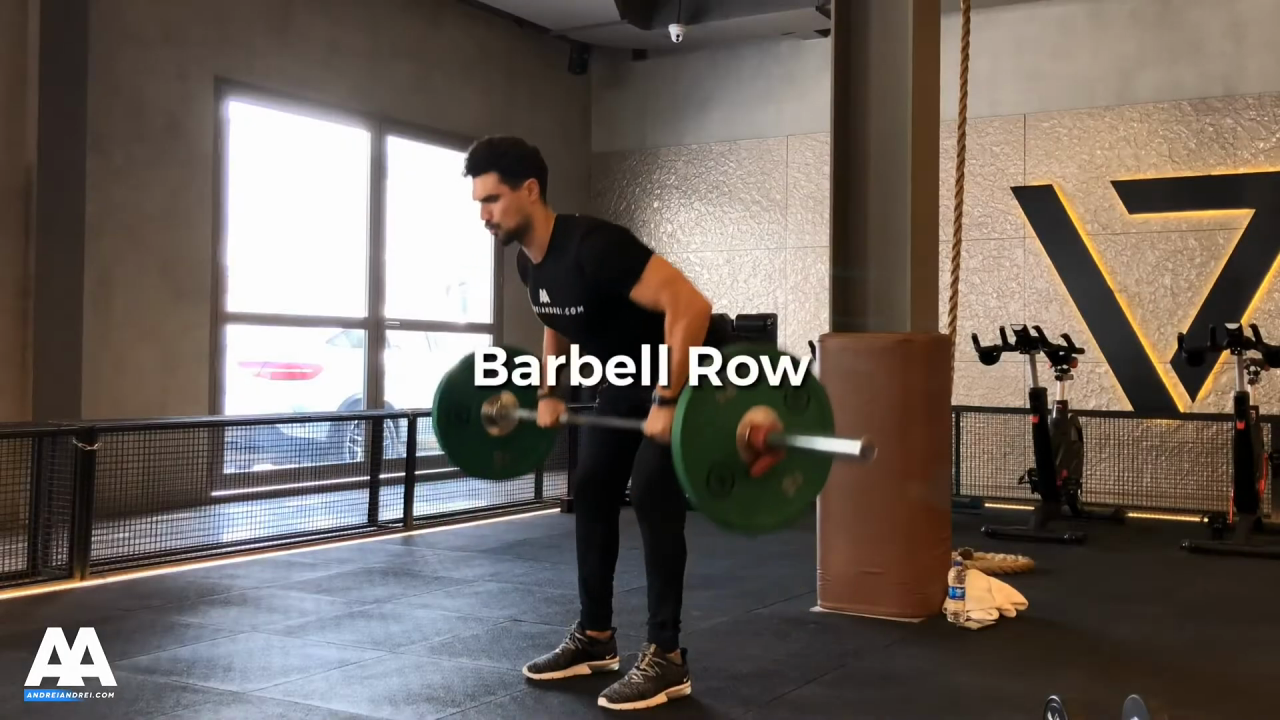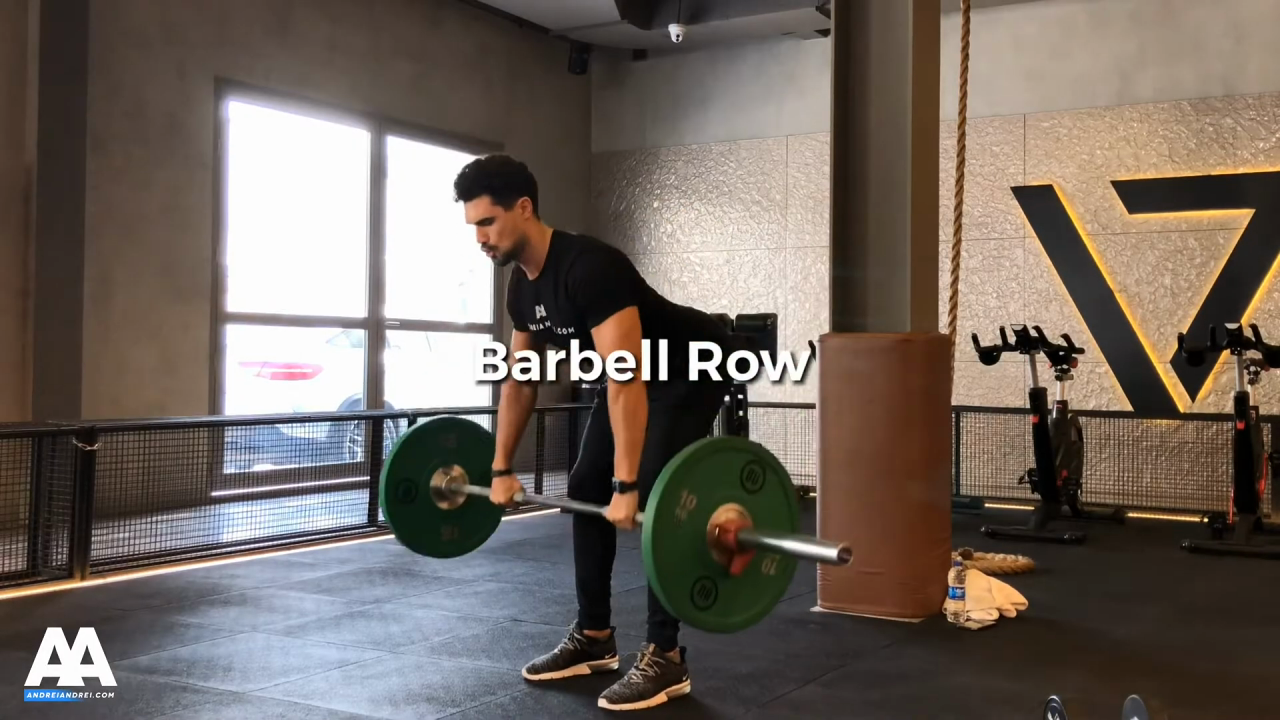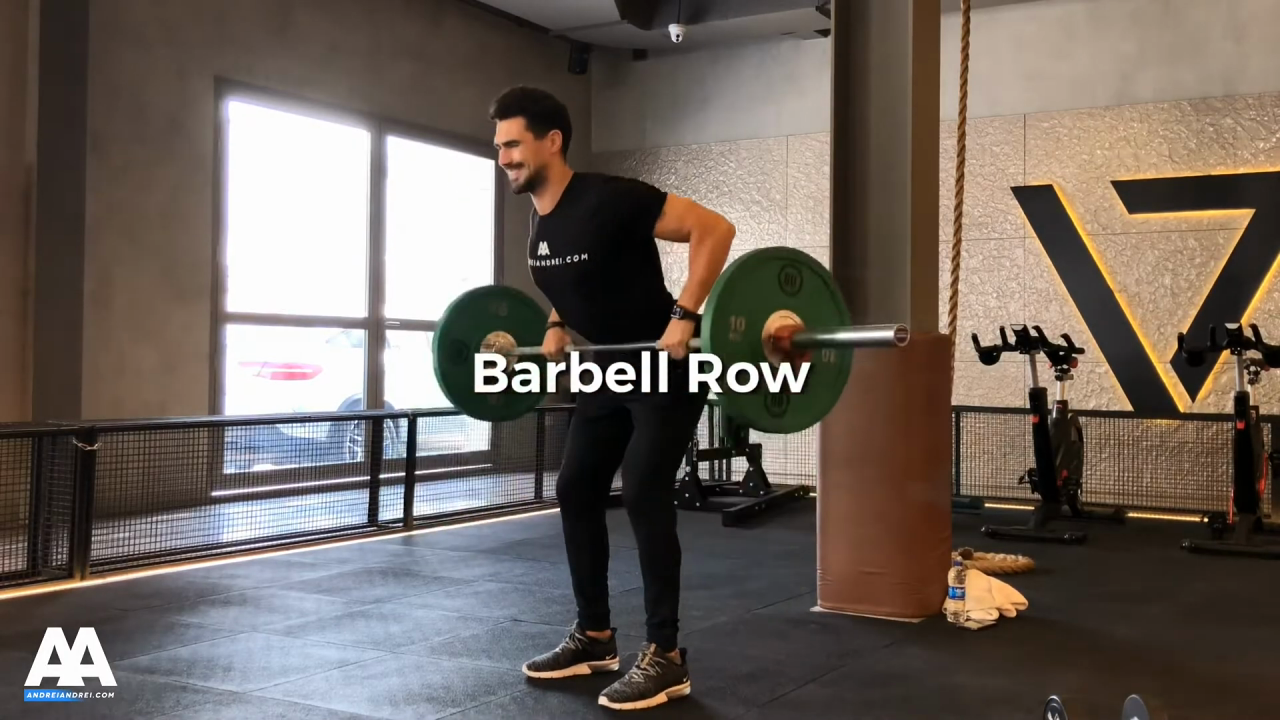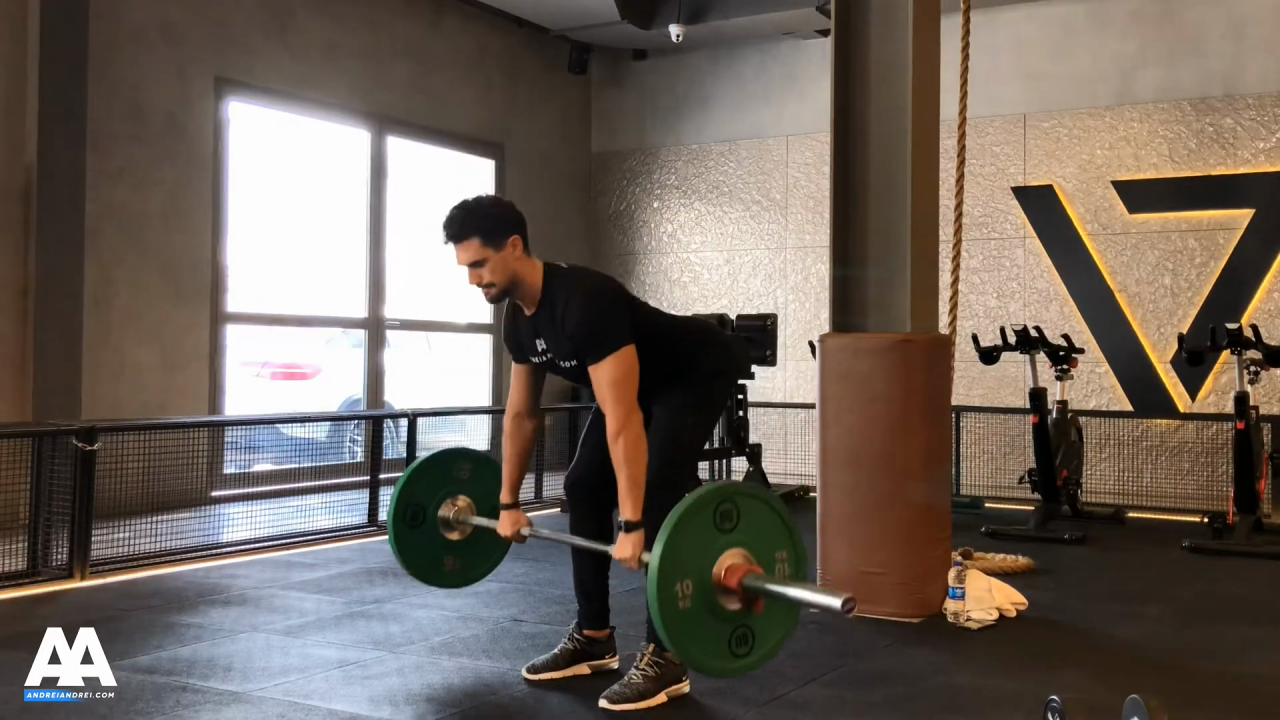
dt=1s
person 1, frame 1
left shoulder: (594, 247)
right shoulder: (528, 264)
left elbow: (689, 307)
left wrist: (668, 403)
right wrist: (550, 395)
left hip: (690, 362)
right hip: (630, 368)
left knee: (653, 493)
right knee: (590, 489)
left ankle: (666, 659)
right ankle: (595, 637)
person 1, frame 2
left shoulder: (590, 268)
right shoulder: (522, 288)
left elbow: (627, 379)
right elbow: (519, 378)
left wrist: (627, 489)
right wrist: (501, 470)
left hip: (690, 367)
right hip: (629, 375)
left knee: (654, 499)
right knee: (585, 490)
left ankle: (664, 657)
right ankle: (594, 637)
person 1, frame 3
left shoulder: (609, 198)
right shoulder: (540, 219)
left elbow: (714, 228)
left wrist: (685, 316)
right wrist: (558, 326)
left hip: (668, 368)
right hip: (609, 368)
left knee: (644, 495)
right knee: (576, 492)
left ankle: (665, 658)
right ankle: (593, 637)
person 1, frame 4
left shoulder: (585, 302)
right shoulder: (518, 320)
left elbow: (623, 421)
right elbow: (521, 414)
left wrist: (631, 527)
right wrist: (508, 503)
left hip: (698, 372)
right hip: (643, 377)
left knee: (657, 492)
right knee: (583, 487)
left ankle: (664, 657)
right ankle: (593, 635)
